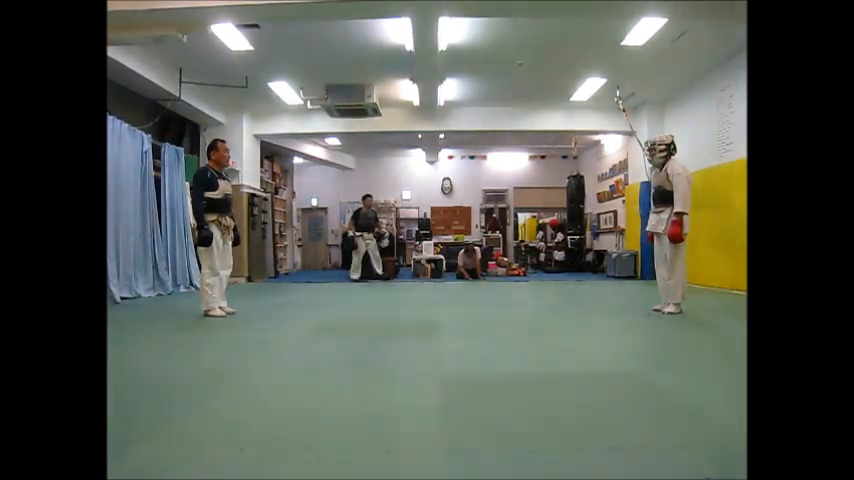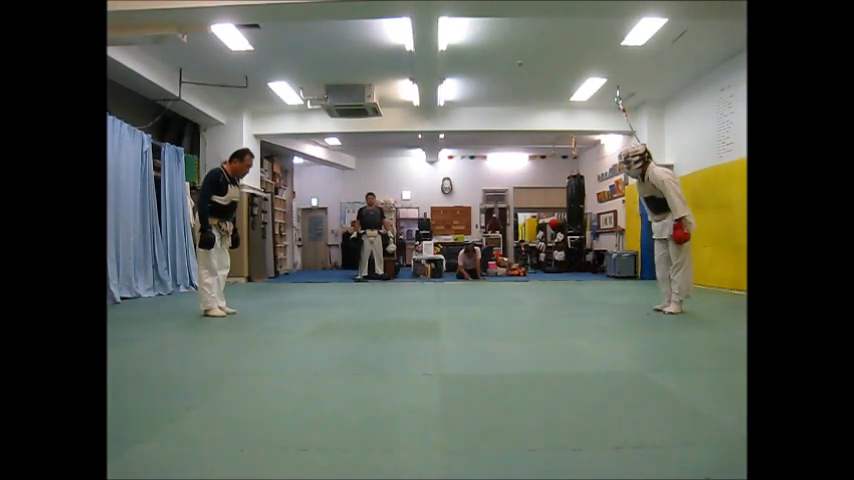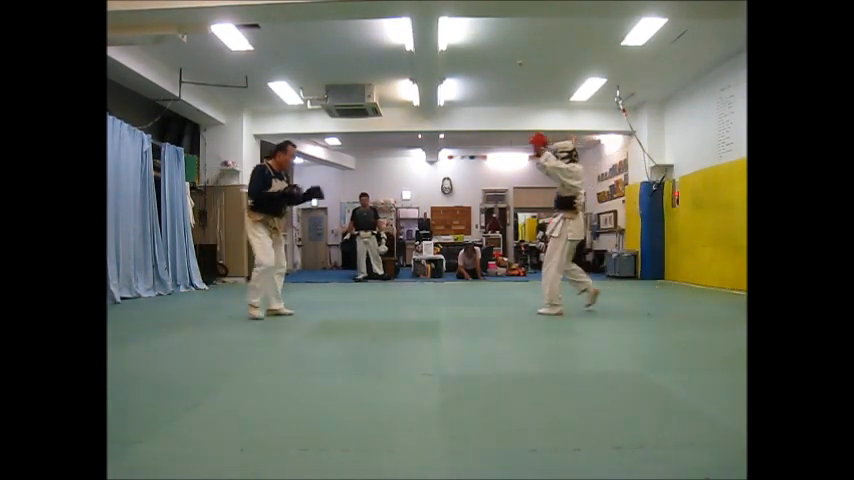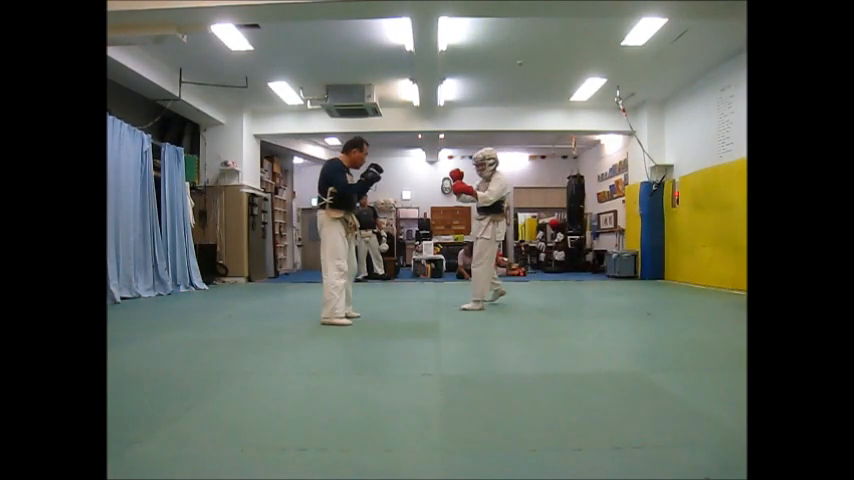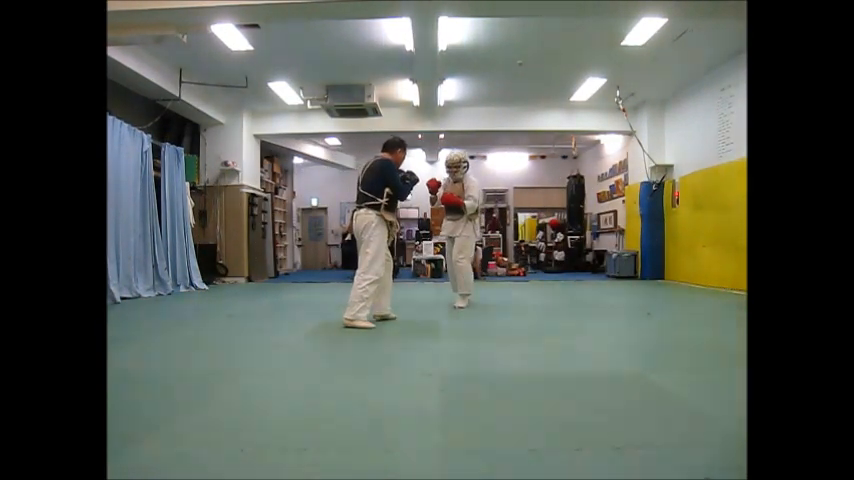
dt=1s
person 1, frame 1
left shoulder: (224, 176)
right shoulder: (203, 174)
right elbow: (197, 203)
left wrist: (234, 227)
right wrist: (202, 227)
left hip: (224, 226)
right hip: (210, 225)
left knee: (225, 267)
right knee: (211, 267)
left ankle: (220, 303)
right ankle: (210, 306)
person 1, frame 2
left shoulder: (235, 179)
right shoulder: (215, 175)
right elbow: (202, 203)
left wrist: (234, 230)
right wrist: (205, 229)
left hip: (224, 227)
right hip: (210, 226)
left knee: (222, 267)
right knee: (209, 267)
left ankle: (219, 303)
right ankle: (209, 306)
person 1, frame 3
left shoulder: (283, 175)
right shoulder: (260, 170)
left elbow: (291, 201)
right elbow: (256, 195)
left wrist: (308, 194)
right wrist: (282, 194)
left hip: (276, 224)
right hip: (258, 222)
left knee: (279, 266)
right knee: (265, 262)
left ankle: (274, 305)
right ankle: (254, 303)
person 1, frame 4
left shoulder: (343, 169)
right shoulder: (333, 165)
left elbow: (352, 195)
right elbow: (344, 191)
left wrist: (366, 180)
right wrist: (366, 180)
left hip: (343, 221)
right hip: (331, 220)
left knee: (348, 267)
right knee: (336, 267)
left ankle: (343, 308)
right ankle: (331, 314)
person 1, frame 5
left shoulder: (372, 164)
right shoulder: (387, 164)
right elbow: (401, 194)
left wrist: (399, 180)
right wrist: (409, 181)
left hip: (367, 218)
right hip: (373, 220)
left knee: (384, 264)
right knee: (370, 270)
left ankle: (381, 310)
right ankle: (353, 316)
person 2, frame 1
left shoulder: (676, 169)
right shoulder: (656, 171)
left elbow: (681, 198)
left wrist: (677, 223)
right wrist: (651, 227)
left hip: (672, 222)
right hip: (659, 223)
left knee: (673, 264)
right knee: (660, 264)
left ankle: (675, 303)
right ankle: (666, 301)
person 2, frame 2
left shoulder: (661, 175)
right shoulder: (640, 181)
left elbow: (677, 201)
left wrist: (680, 226)
right wrist: (656, 224)
left hip: (676, 224)
right hip: (661, 224)
left knee: (679, 263)
right knee: (661, 262)
left ankle: (676, 302)
right ankle: (669, 299)
person 2, frame 3
left shoulder: (574, 171)
right shoulder: (568, 172)
left elbow: (550, 165)
right elbow: (548, 166)
left wrist: (541, 149)
right wrist: (541, 151)
left hip: (566, 223)
right hip: (566, 222)
left knee: (552, 264)
right knee: (563, 263)
left ankle: (553, 305)
right ankle: (589, 289)
person 2, frame 4
left shoulder: (499, 180)
right shoulder: (484, 181)
left elbow: (488, 197)
right elbow: (466, 198)
left wrist: (469, 190)
right wrist: (458, 183)
left hip: (492, 225)
right hip: (483, 225)
left knee: (480, 263)
right knee: (483, 261)
left ankle: (478, 301)
right ankle: (496, 288)
person 2, frame 5
left shoulder: (471, 182)
right shoulder: (447, 182)
left elbow: (472, 205)
right elbow: (435, 203)
left wrist: (458, 202)
right wrist: (434, 193)
left hip: (466, 225)
right hip: (451, 224)
left knee: (461, 259)
right knee: (451, 261)
left ankle: (464, 295)
right ankle: (461, 293)
